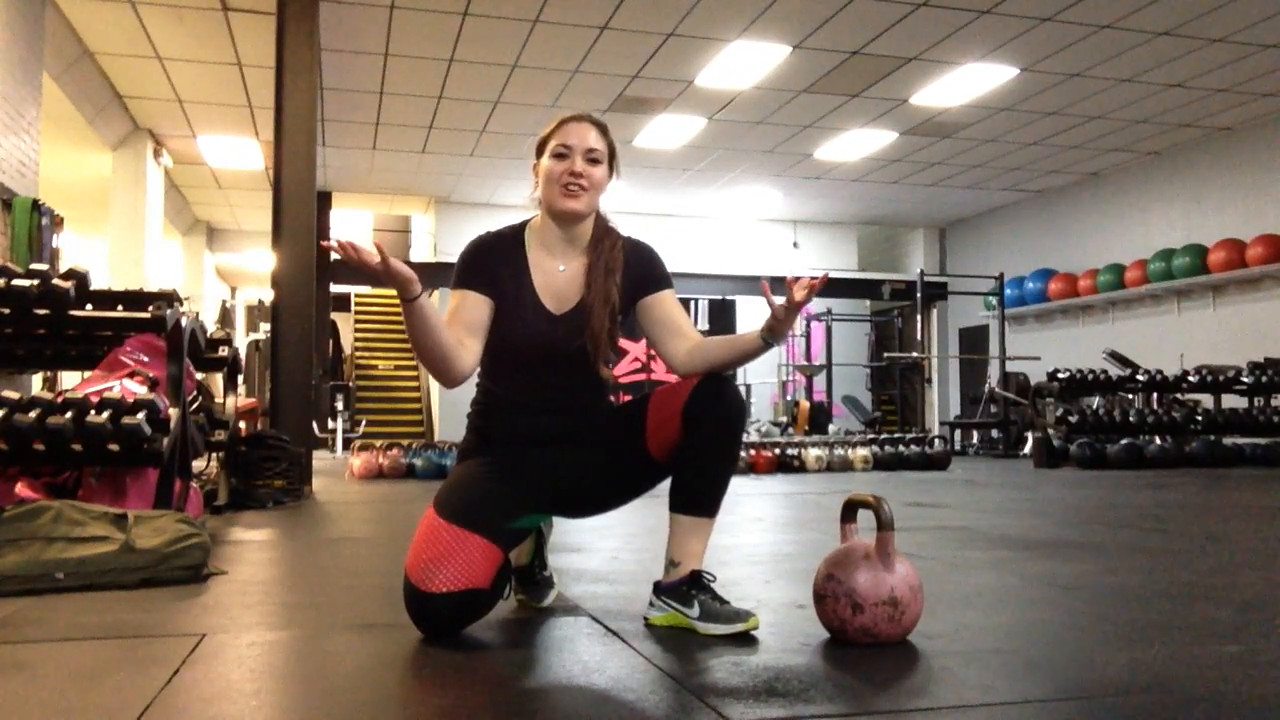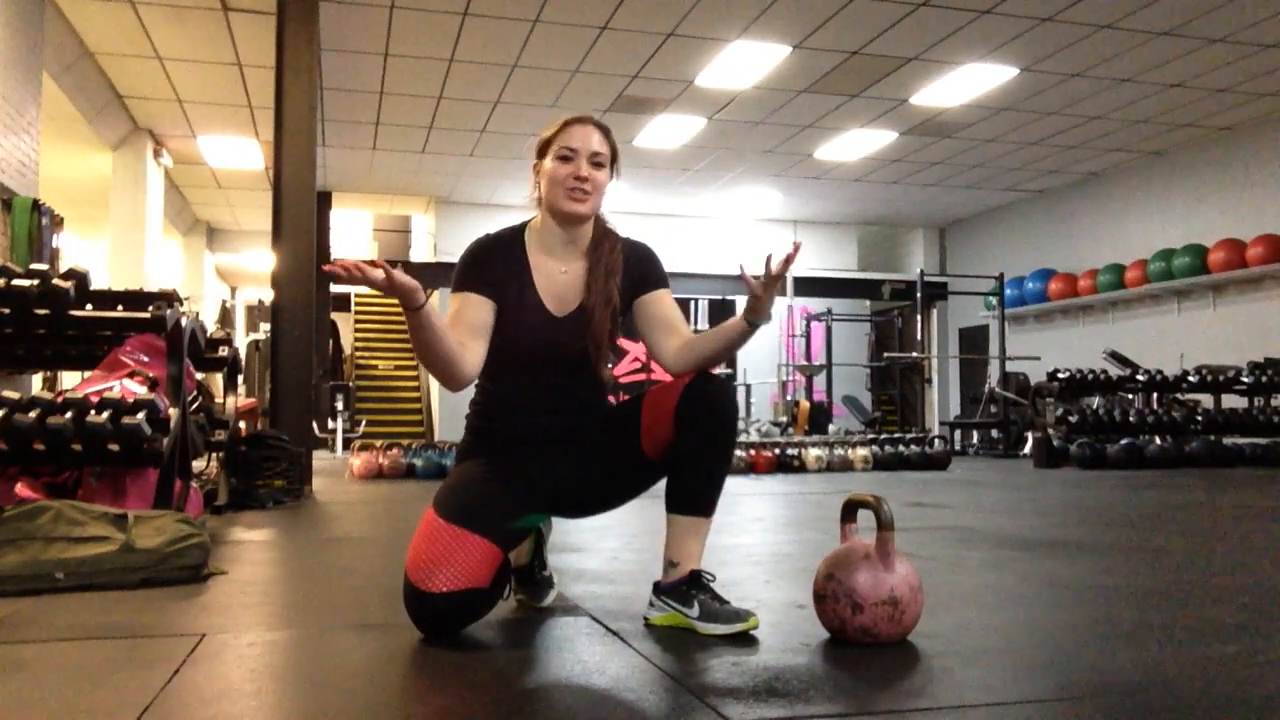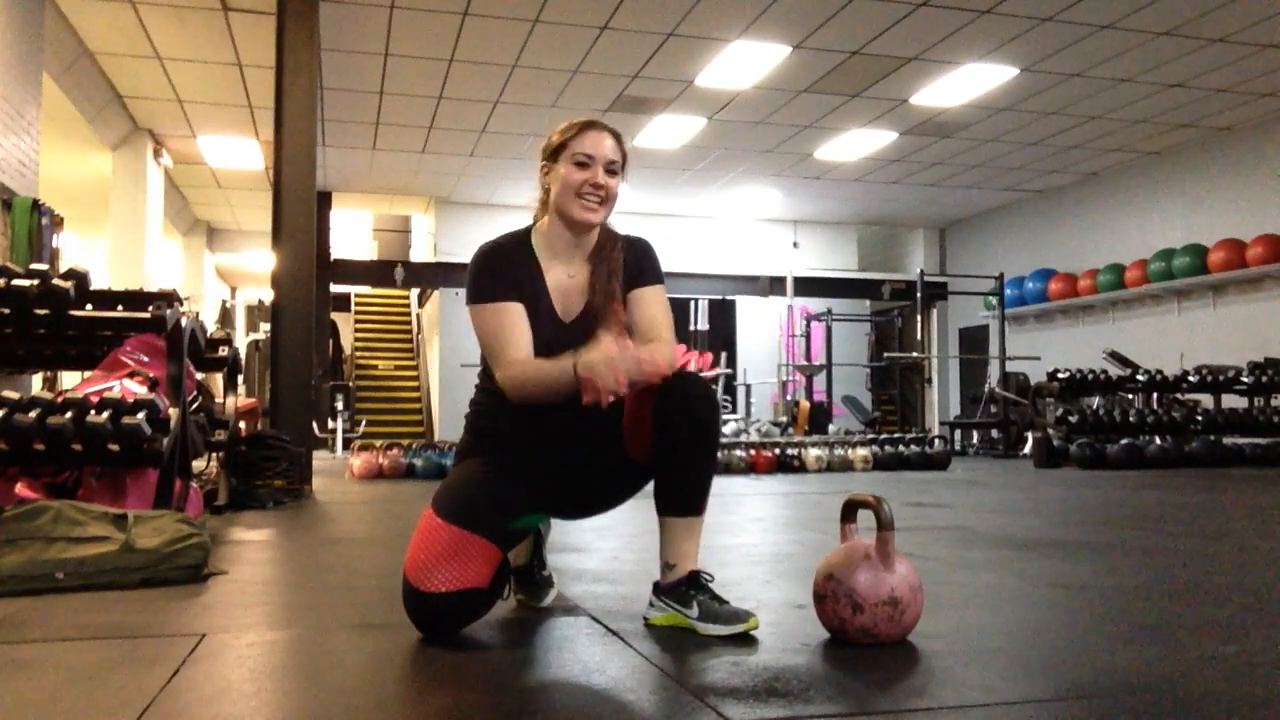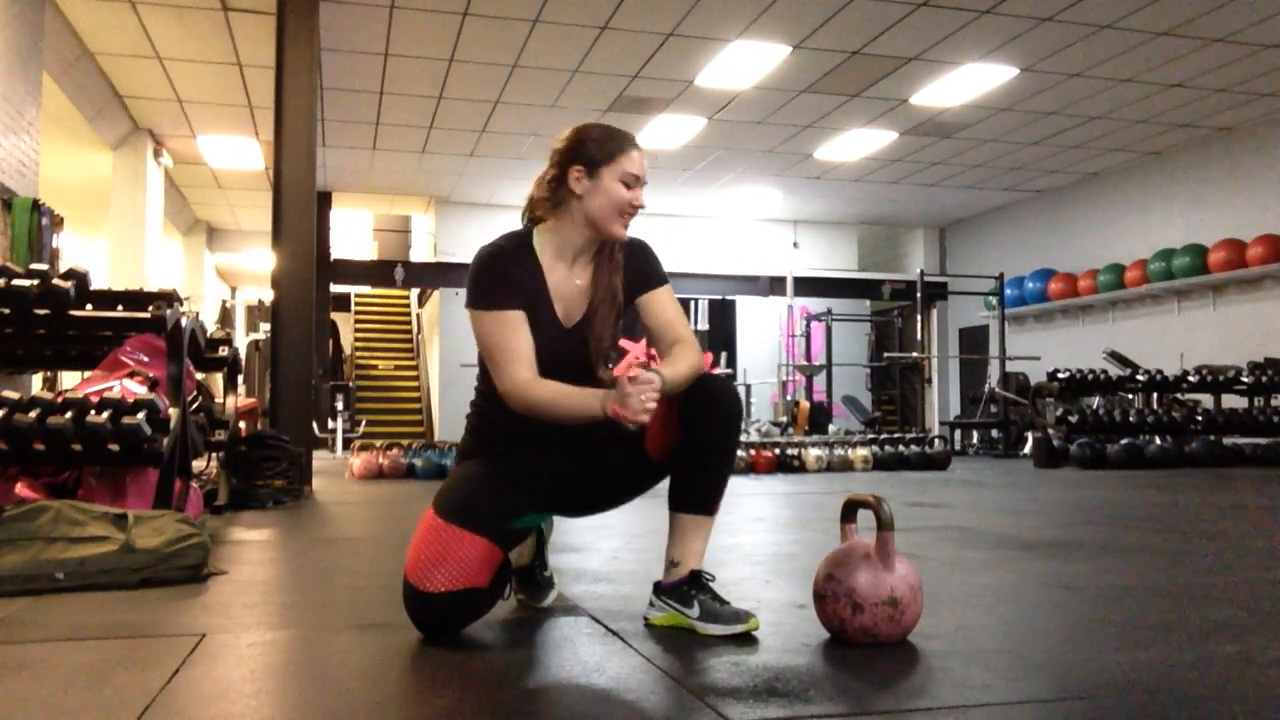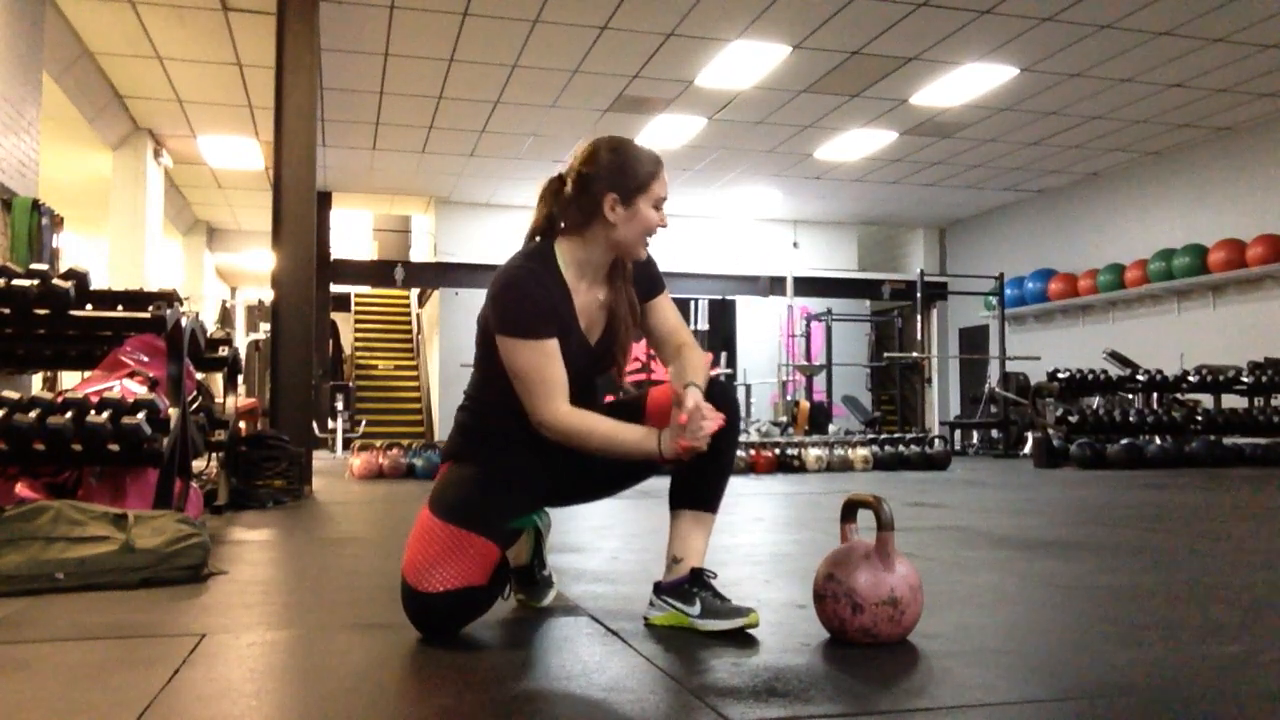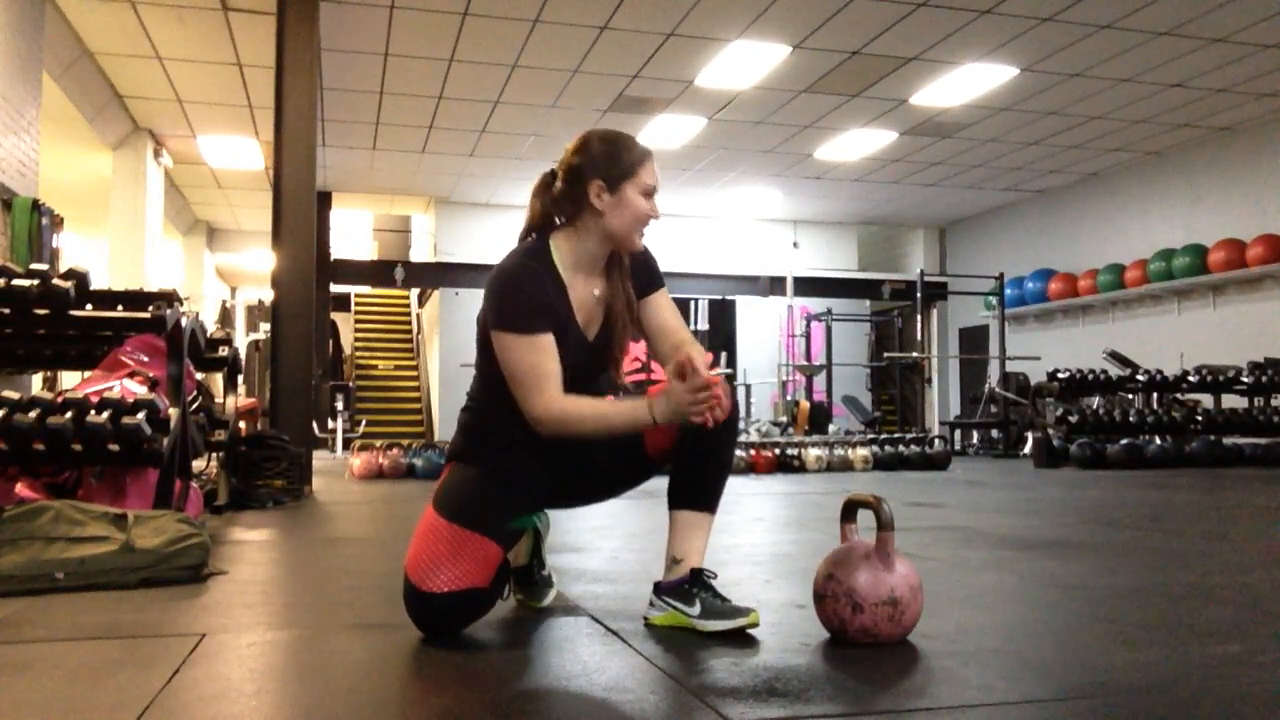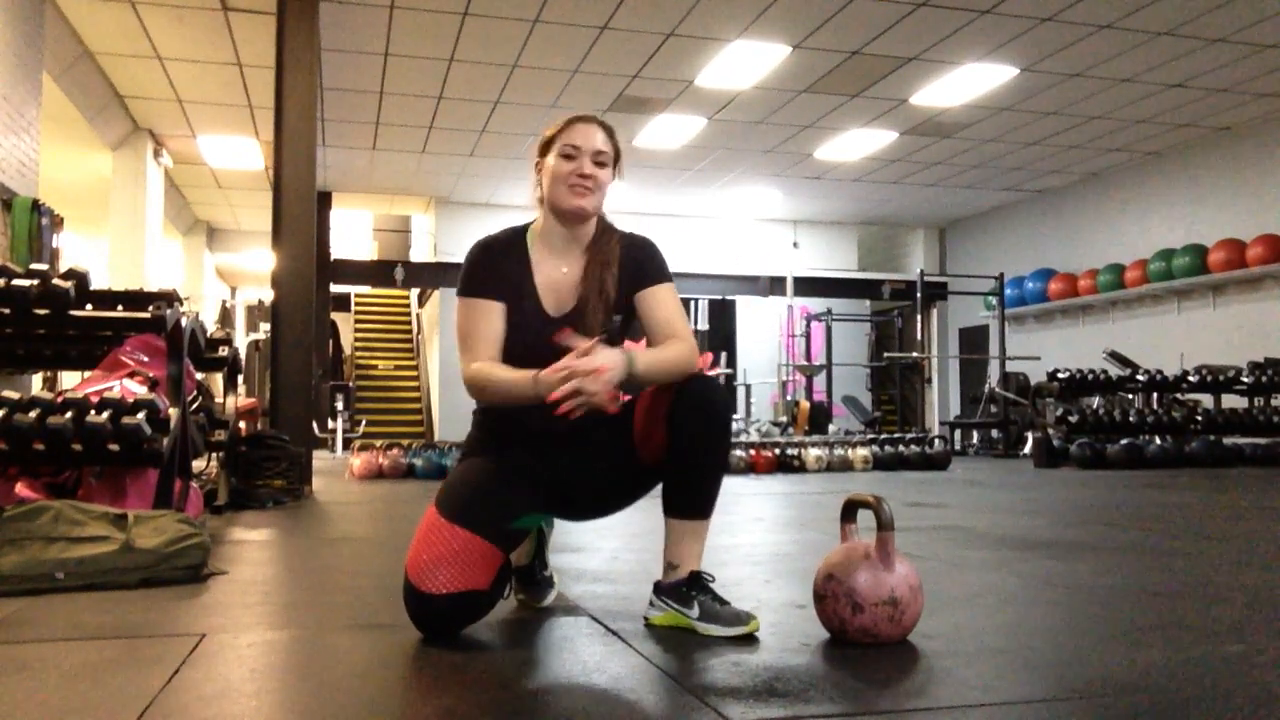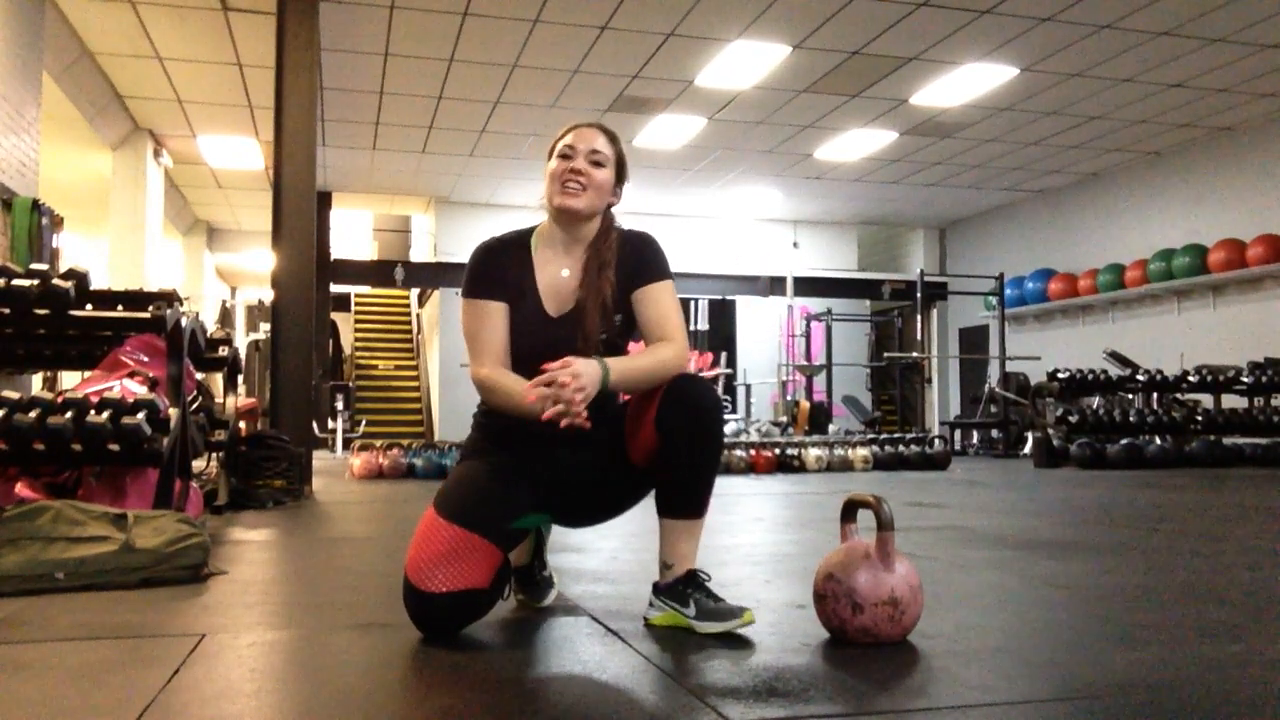
dt=0.4s
person 1, frame 1
left shoulder: (634, 261)
right shoulder: (490, 255)
left elbow: (687, 354)
right elbow: (454, 367)
left wrist: (770, 333)
right wrist: (410, 292)
left hip: (593, 449)
right hip: (504, 456)
left knee: (717, 400)
right knee: (438, 608)
left ankle: (680, 589)
right ankle: (523, 545)
person 1, frame 2
left shoulder: (633, 261)
right shoulder: (490, 257)
left elbow: (679, 354)
right elbow: (458, 371)
left wrist: (751, 317)
right wrist: (413, 302)
left hip: (590, 449)
right hip: (502, 457)
left knee: (709, 399)
right knee: (436, 607)
left ankle: (677, 589)
right ankle: (522, 546)
person 1, frame 3
left shoulder: (633, 258)
right shoulder: (499, 260)
left elbow: (663, 351)
right elbow: (515, 376)
left wrist: (625, 365)
right wrist: (586, 365)
left hip: (592, 449)
right hip: (506, 455)
left knee: (690, 397)
right knee: (435, 607)
left ankle: (677, 590)
right ankle: (523, 543)
person 1, frame 4
left shoulder: (633, 259)
right shoulder: (501, 264)
left elbow: (683, 347)
right elbow: (519, 389)
left wrist: (657, 383)
right wrist: (614, 401)
left hip: (590, 451)
right hip: (507, 456)
left knee: (714, 399)
right knee: (436, 608)
left ankle: (679, 589)
right ankle: (523, 544)
person 1, frame 5
left shoulder: (634, 269)
right shoulder: (524, 284)
left elbow: (683, 349)
right elbow: (551, 415)
left wrist: (691, 394)
right wrist: (664, 443)
left hip: (579, 446)
right hip: (498, 455)
left knee: (715, 401)
right knee: (434, 609)
left ankle: (680, 588)
right ankle: (521, 542)
person 1, frame 6
left shoulder: (634, 266)
right shoulder: (521, 280)
left elbow: (684, 347)
right elbow: (546, 410)
left wrist: (687, 376)
right wrist: (659, 405)
left hip: (584, 446)
right hip: (501, 455)
left knee: (711, 401)
right knee: (437, 608)
left ankle: (680, 589)
right ankle: (522, 542)
person 1, frame 7
left shoulder: (635, 255)
right shoulder: (493, 258)
left elbow: (683, 350)
right elbow: (478, 373)
left wrist: (619, 364)
right wrist: (549, 381)
left hip: (600, 450)
right hip: (511, 452)
left knee: (704, 398)
right knee: (435, 608)
left ankle: (680, 591)
right ankle: (525, 540)
person 1, frame 8
left shoulder: (637, 254)
right shoulder: (496, 260)
left elbow: (673, 352)
right elbow: (488, 374)
left wrist: (597, 375)
right wrist: (546, 399)
left hip: (598, 452)
right hip: (510, 452)
left knee: (693, 399)
right knee: (435, 606)
left ankle: (678, 589)
right ankle: (524, 545)
